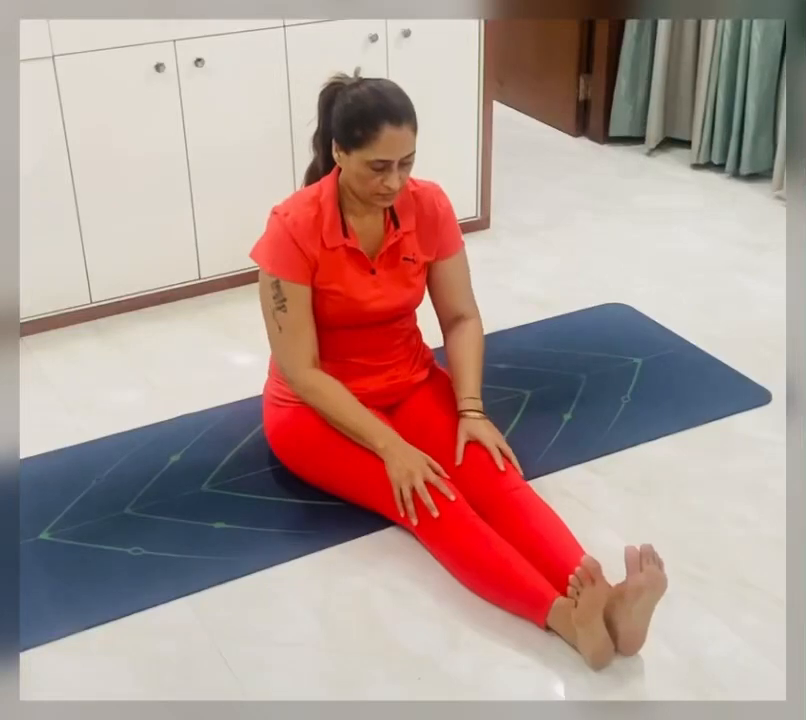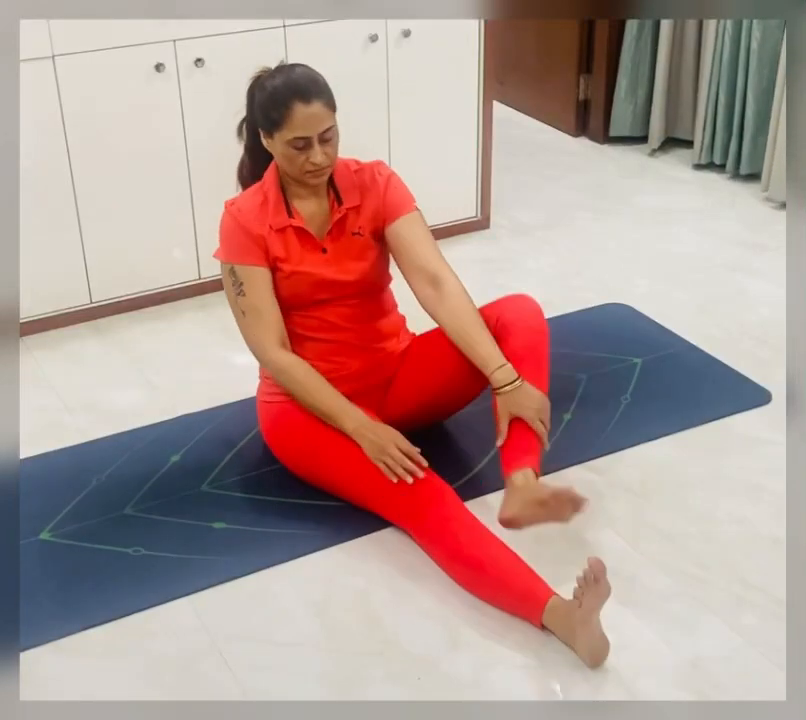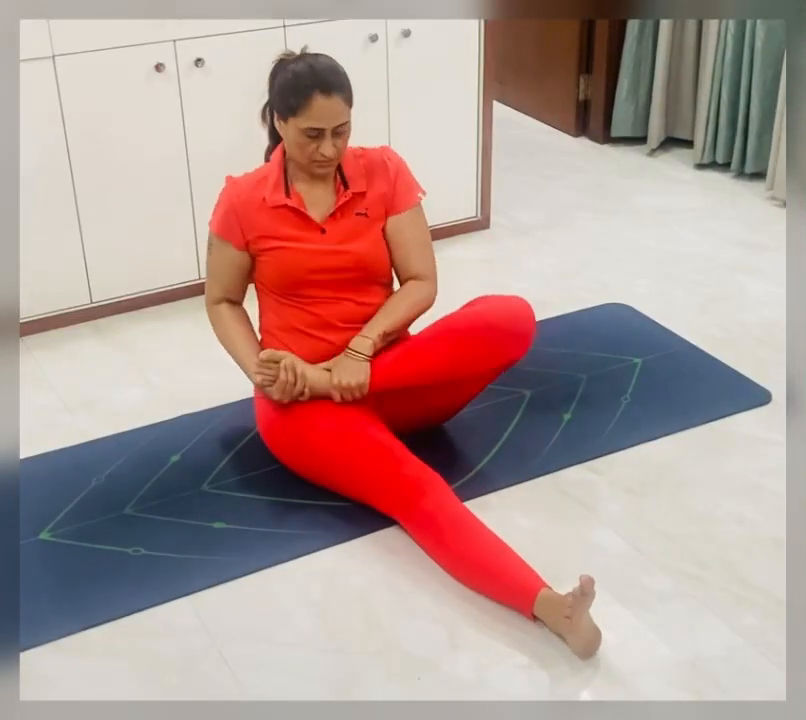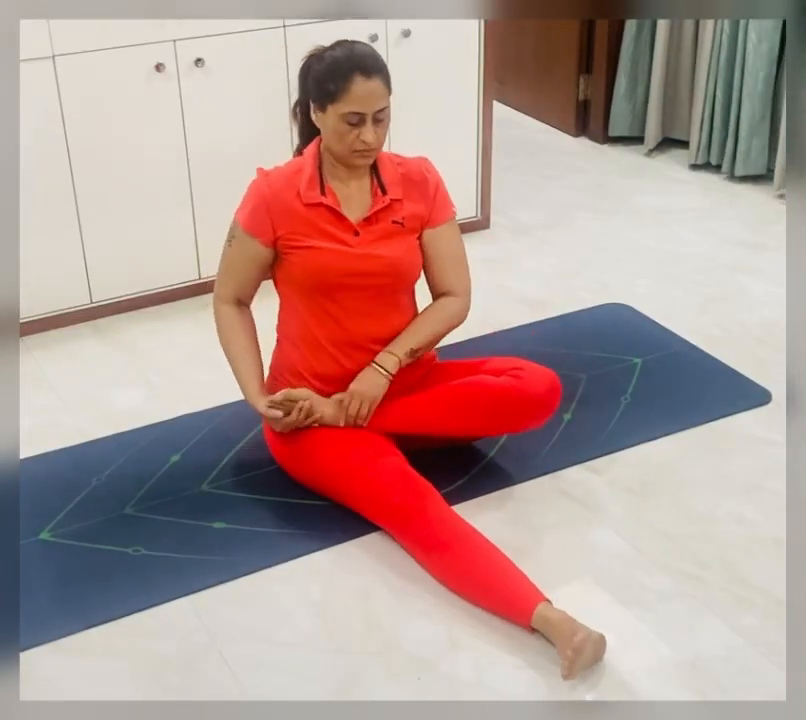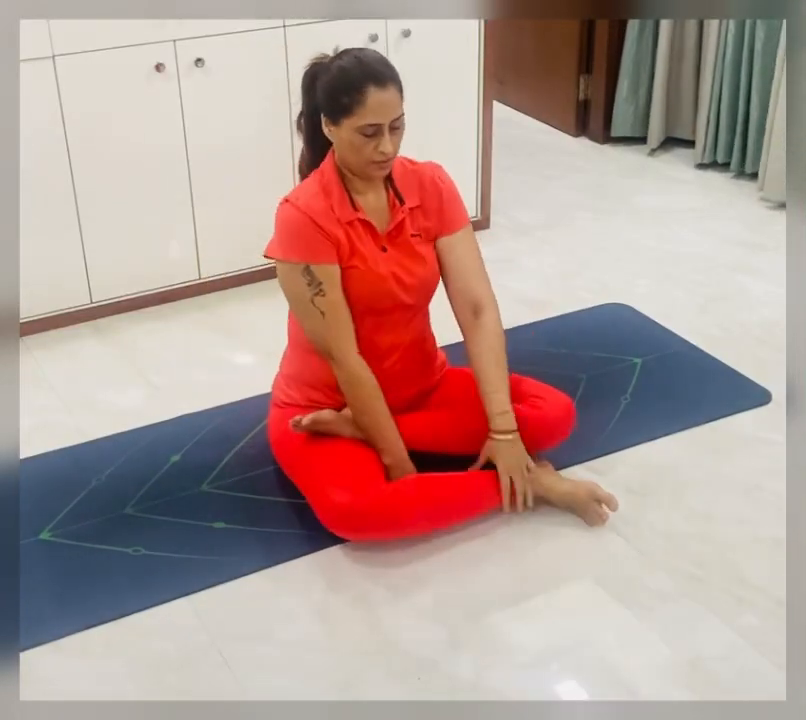
dt=1s
person 1, frame 1
left shoulder: (429, 206)
right shoulder: (294, 228)
left elbow: (461, 317)
right elbow: (300, 370)
left wrist: (470, 409)
right wrist: (390, 448)
left hip: (411, 385)
right hip: (316, 409)
left knee: (492, 476)
right knee: (431, 502)
left ankle: (604, 598)
right ankle: (565, 616)
person 1, frame 2
left shoulder: (375, 184)
right shoulder: (245, 222)
left elbow: (435, 281)
right elbow: (273, 353)
left wrist: (505, 380)
right wrist: (363, 430)
left hip: (397, 371)
right hip: (307, 402)
left knee: (521, 316)
right knee: (420, 498)
left ankle: (522, 485)
right ankle: (556, 613)
person 1, frame 3
left shoulder: (384, 171)
right shoulder: (243, 201)
left elbow: (421, 283)
right elbow: (221, 301)
left wrist: (359, 353)
right wrist: (260, 372)
left hip: (392, 373)
right hip: (306, 401)
left knee: (511, 321)
right knee: (417, 493)
left ankle: (348, 379)
person 1, frame 4
left shoulder: (420, 181)
right shoulder: (273, 195)
left elbow: (455, 298)
right elbow: (230, 301)
left wrist: (384, 366)
right wrist: (257, 396)
left hip: (406, 380)
right hip: (313, 403)
left knee: (538, 390)
right knee: (412, 504)
left ankle: (351, 421)
person 1, frame 5
left shoulder: (431, 186)
right shoulder: (303, 217)
left elbow: (478, 307)
right elbow: (342, 356)
left wrist: (503, 431)
right wrist: (397, 460)
left hip: (422, 386)
right hip: (323, 402)
left knee: (553, 415)
right knee: (351, 510)
left ankle: (360, 430)
right ankle: (529, 484)
